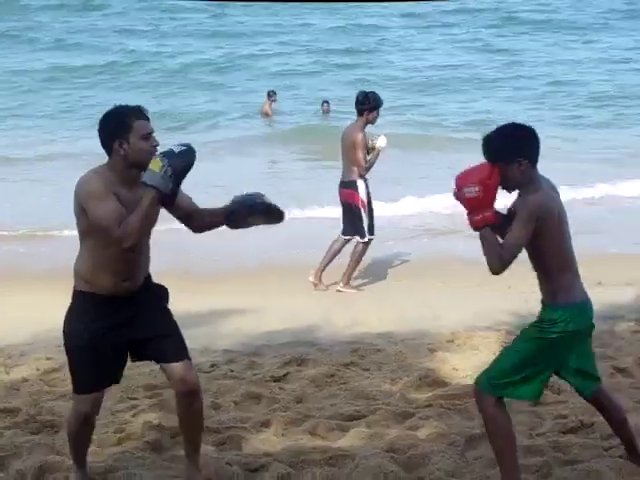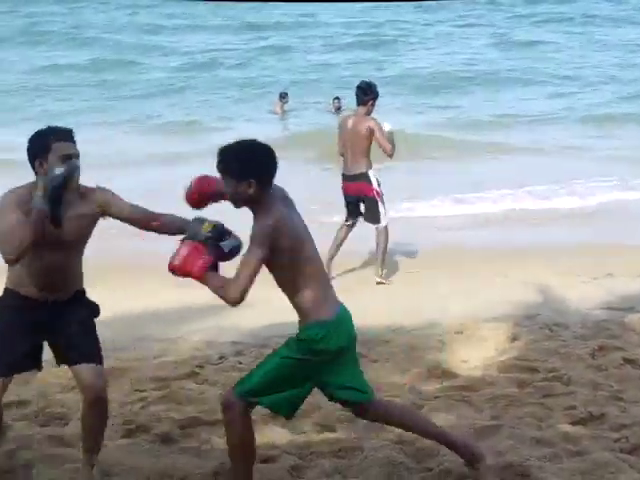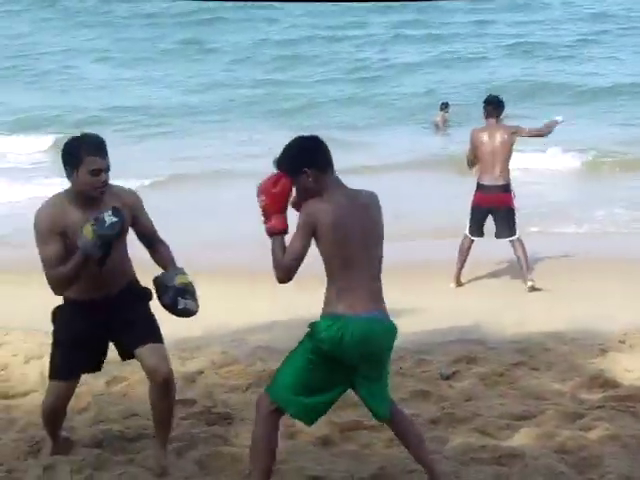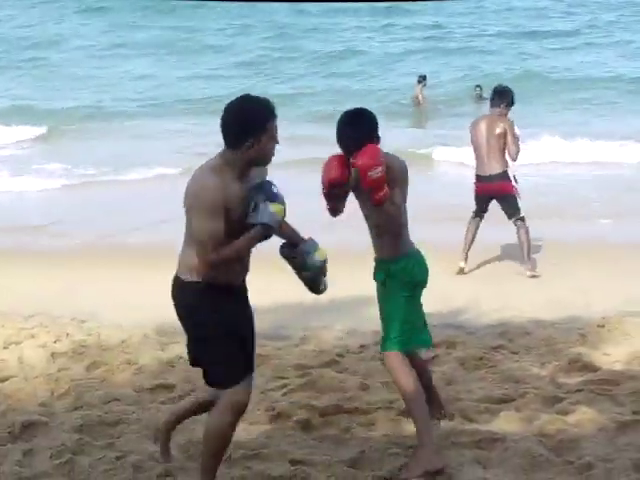
dt=0.7s
person 1, frame 1
left shoulder: (155, 178)
right shoulder: (93, 185)
left elbow: (197, 220)
right elbow: (127, 238)
left wrist: (233, 211)
right wrist: (154, 186)
left hip: (143, 297)
right hip: (96, 309)
left knee: (187, 382)
right knee: (87, 403)
person 1, frame 2
left shoulder: (92, 197)
left elbow: (150, 220)
left wrist: (195, 227)
right wrist: (42, 207)
left hip: (70, 305)
left knee: (95, 390)
person 1, frame 3
left shoulder: (126, 200)
right shoulder: (50, 215)
left elbow: (154, 241)
right elbow: (57, 284)
left wrist: (175, 273)
right wrist: (85, 249)
left hip: (127, 298)
right hip: (78, 309)
left knee: (162, 373)
right knee: (57, 398)
left ankle: (161, 450)
right ankle: (56, 444)
person 1, frame 4
left shoulder: (251, 172)
right shoulder: (208, 186)
left elbow: (269, 214)
right elbow: (210, 260)
left wrist: (300, 241)
right wrist: (256, 230)
left hip: (232, 291)
right hip: (203, 295)
left knee: (230, 390)
right knee: (235, 397)
left ankle: (169, 424)
person 2, frame 1
left shoulder: (534, 202)
right shoulder: (539, 189)
left elbow: (497, 264)
right elbow: (523, 235)
left wrist: (478, 215)
right wrist: (489, 213)
left hip: (562, 316)
right hip: (574, 309)
left knee: (486, 391)
right knee: (591, 388)
person 2, frame 2
left shoulder: (268, 227)
right shoulder: (278, 197)
left elbow: (234, 295)
left wrist: (199, 270)
left hip: (319, 336)
right hip: (336, 324)
left knee: (234, 403)
right knee: (363, 405)
right ankle: (465, 449)
person 2, frame 3
left shoulder: (313, 210)
right shoulder: (371, 201)
left elbow: (283, 274)
left wrist: (274, 222)
left hip: (335, 330)
right hip: (379, 328)
left knee: (268, 407)
right knee: (385, 408)
person 2, frame 4
left shoulder: (394, 167)
right shoulder: (347, 166)
left elbow: (398, 227)
right elbow: (334, 211)
left wrist: (378, 188)
right wrist: (333, 188)
left hip: (404, 267)
right hip: (384, 267)
left knee: (393, 355)
right knee: (405, 348)
right ankle: (435, 407)
person 3, frame 1
left shoulder: (349, 130)
right shoulder: (359, 135)
right elbow: (363, 169)
left wrist: (370, 148)
right wrist: (378, 150)
left hip: (345, 185)
right hip: (356, 187)
left knee: (347, 235)
right knee: (365, 238)
left ankle: (317, 275)
right ankle: (344, 282)
person 3, frame 2
left shoulder: (343, 121)
right shoulder: (370, 123)
right elbow: (390, 152)
right wrist: (387, 133)
left hip: (346, 179)
right hip: (365, 178)
left knee: (349, 221)
right knee: (381, 225)
left ankle: (328, 263)
right ankle: (380, 272)
person 3, frame 3
left shoulder: (475, 134)
right shoulder: (510, 131)
left elbow: (470, 164)
right elbow: (543, 132)
right wrist: (555, 121)
left hip: (482, 191)
right hip: (502, 192)
left knee: (470, 235)
right knee: (513, 238)
left ankle: (456, 278)
right ankle: (529, 279)
person 3, frame 4
left shoulder: (474, 124)
right shoulder: (506, 123)
right elbow: (513, 156)
right wrist: (516, 140)
left hip: (481, 180)
right hip: (502, 179)
left knee: (476, 218)
right knee: (519, 221)
left ankle: (463, 261)
right ankle: (529, 266)
